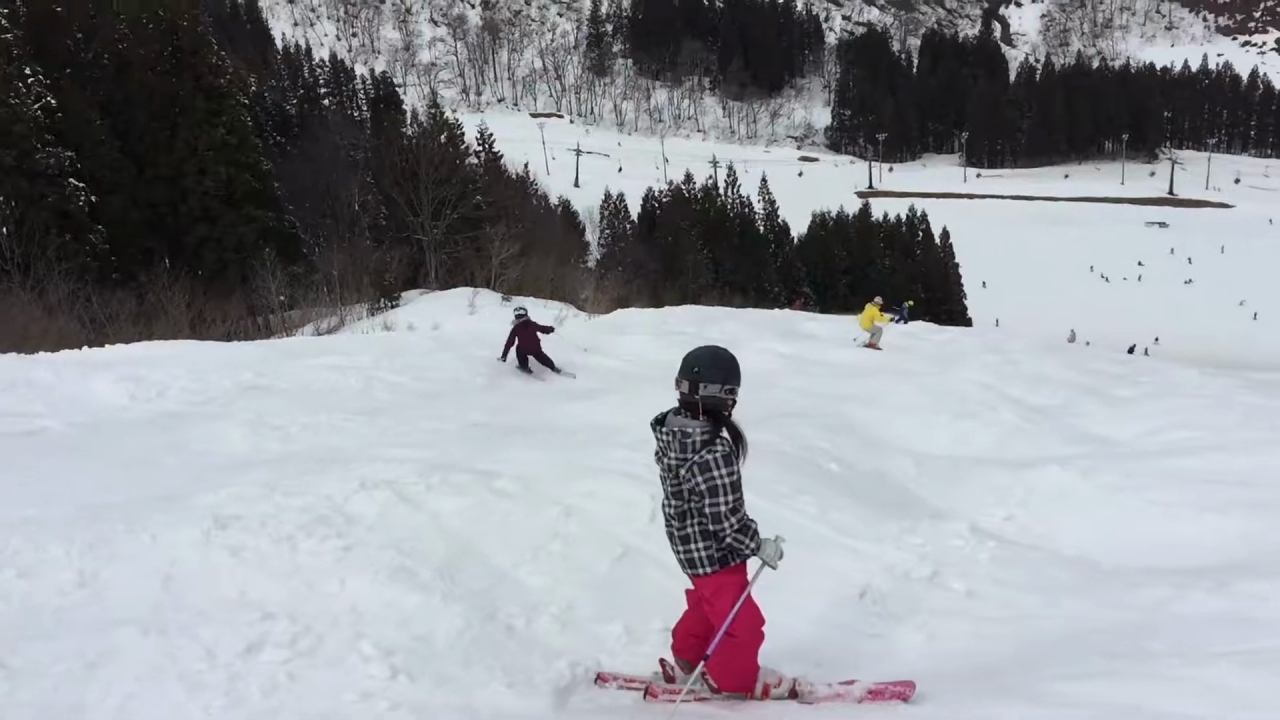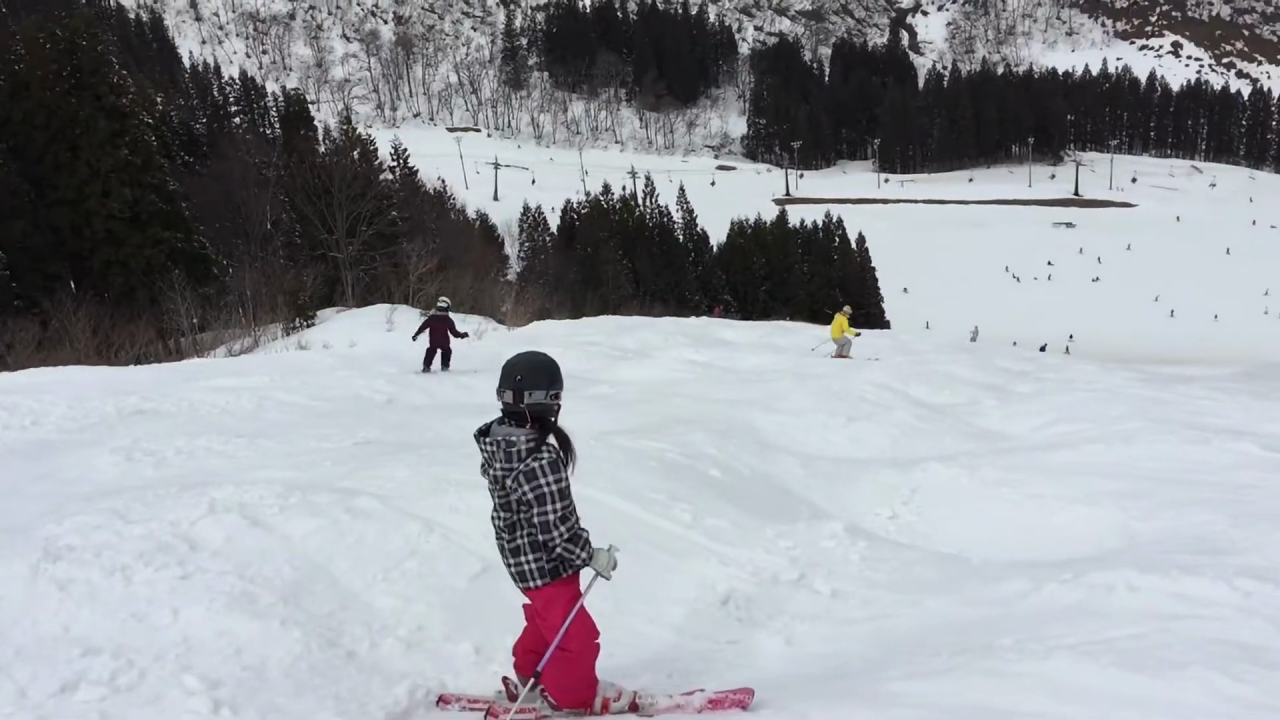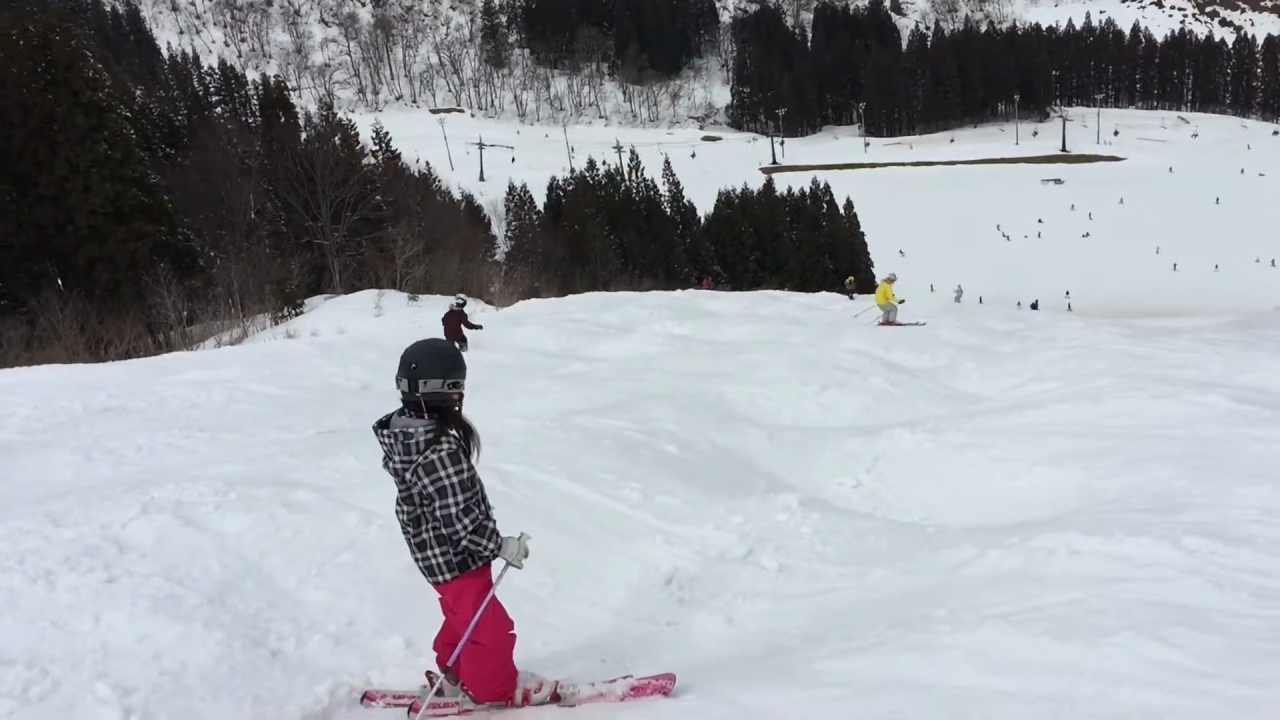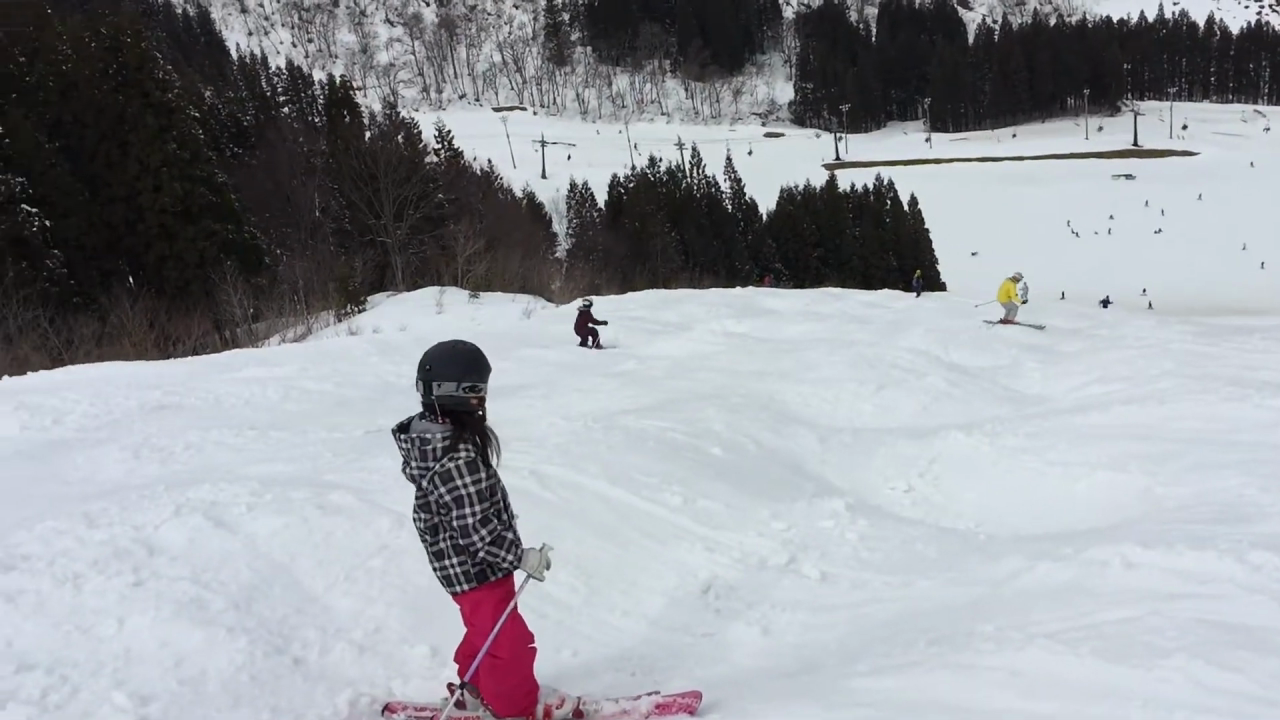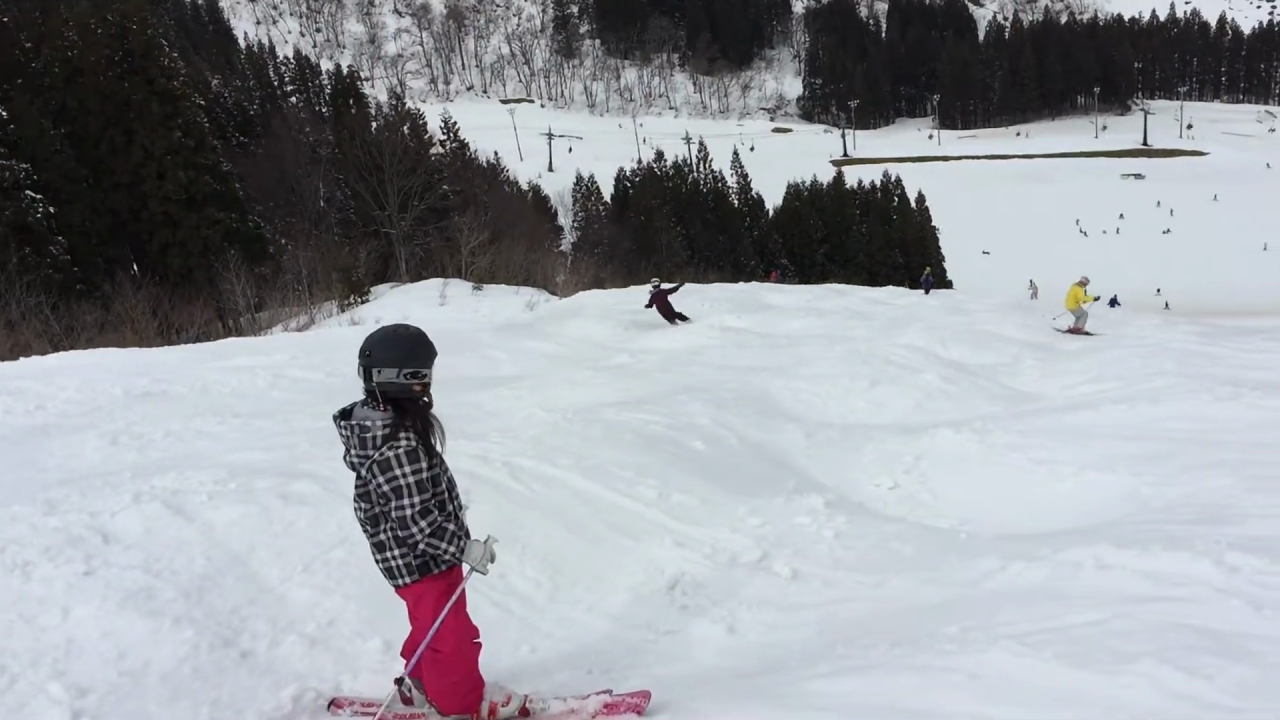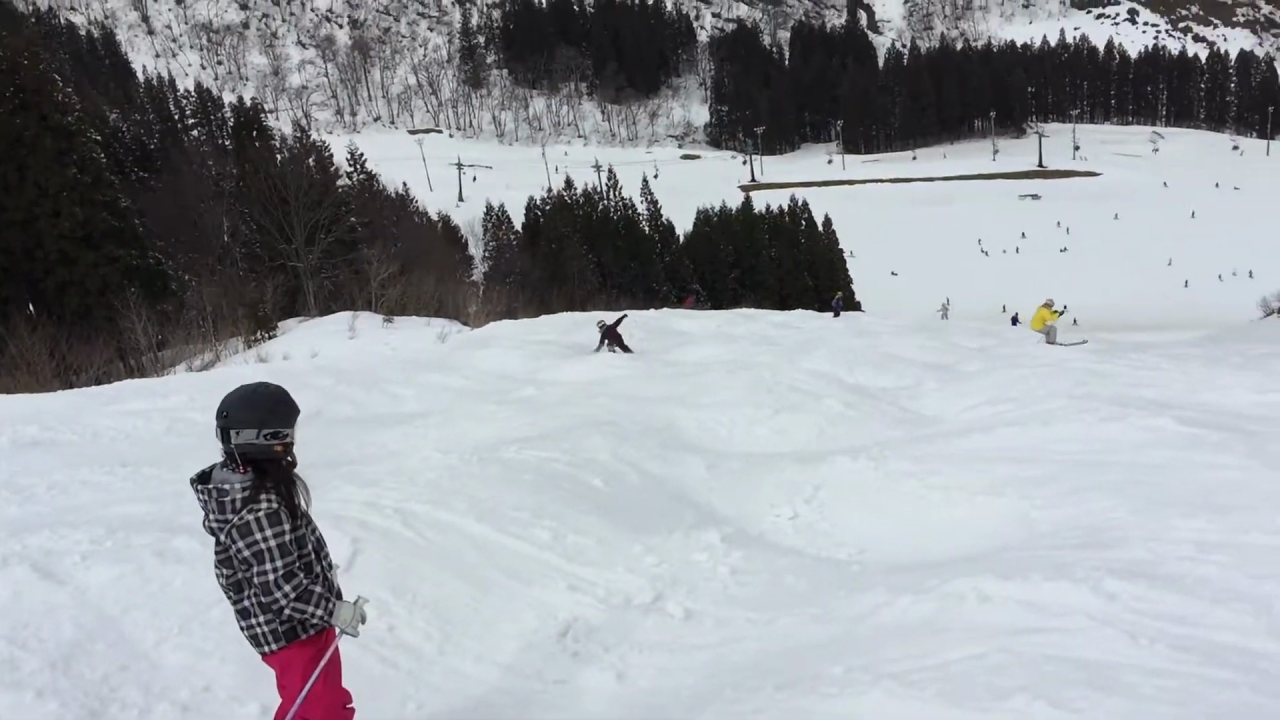
dt=0.5s
person 1, frame 1
left shoulder: (672, 429)
right shoulder: (713, 454)
right elbow: (725, 519)
right wrist: (759, 545)
left hip: (691, 546)
right hip: (715, 553)
left knee: (706, 606)
right knee: (741, 621)
left ankle: (688, 662)
right ankle: (733, 678)
person 1, frame 2
left shoulder: (498, 439)
right shoulder: (540, 460)
right elbow: (556, 528)
right wrist: (591, 555)
left hip: (522, 559)
right hip: (546, 564)
left knee: (546, 621)
right knee: (574, 633)
left ankle: (531, 681)
right ankle: (573, 695)
person 1, frame 3
left shoulder: (403, 431)
right shoulder: (440, 452)
right elbow: (459, 520)
right wrist: (501, 545)
left hip: (437, 554)
right hip: (456, 558)
left knee: (463, 616)
right knee: (488, 626)
left ankle: (455, 675)
right ankle: (495, 687)
person 1, frame 4
left shoulder: (428, 434)
right shoulder: (458, 460)
right elbow: (477, 530)
right wrist: (521, 556)
left hip: (462, 565)
right hip: (476, 569)
left knee: (484, 629)
right knee: (507, 639)
person 1, frame 5
left shoulder: (378, 422)
right shoulder: (400, 448)
right elbow: (416, 522)
right wrist: (465, 548)
left hip: (414, 558)
right hip: (422, 562)
left knee: (433, 627)
right knee: (450, 634)
left ankle: (422, 686)
person 1, frame 6
left shoulder: (245, 483)
right shoulder: (260, 510)
right elbow: (280, 588)
right wrist: (335, 611)
left hip: (296, 622)
right hip: (292, 630)
